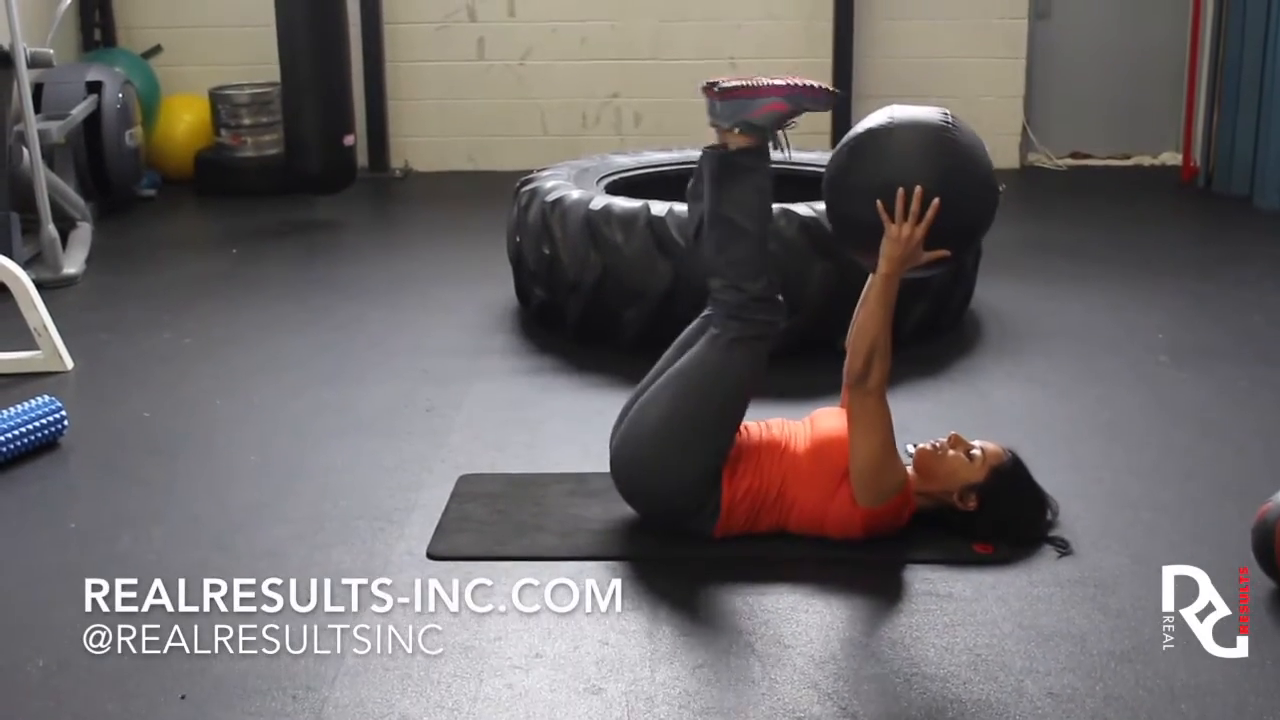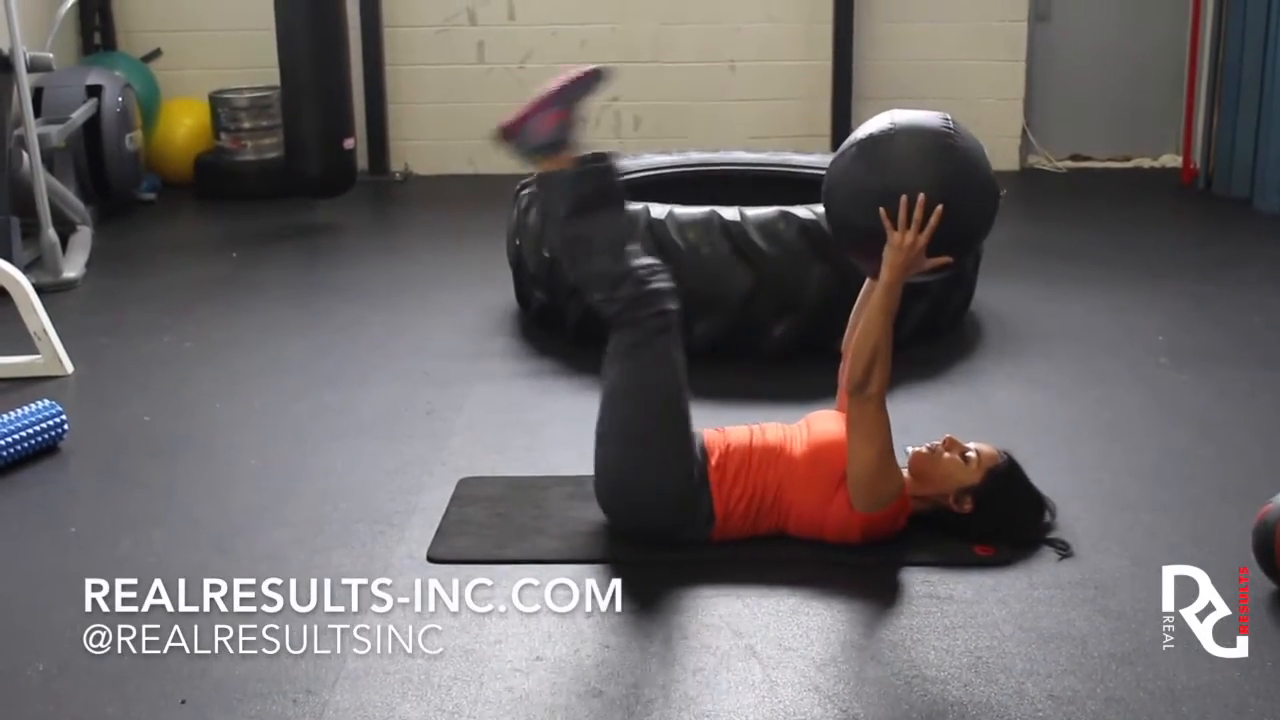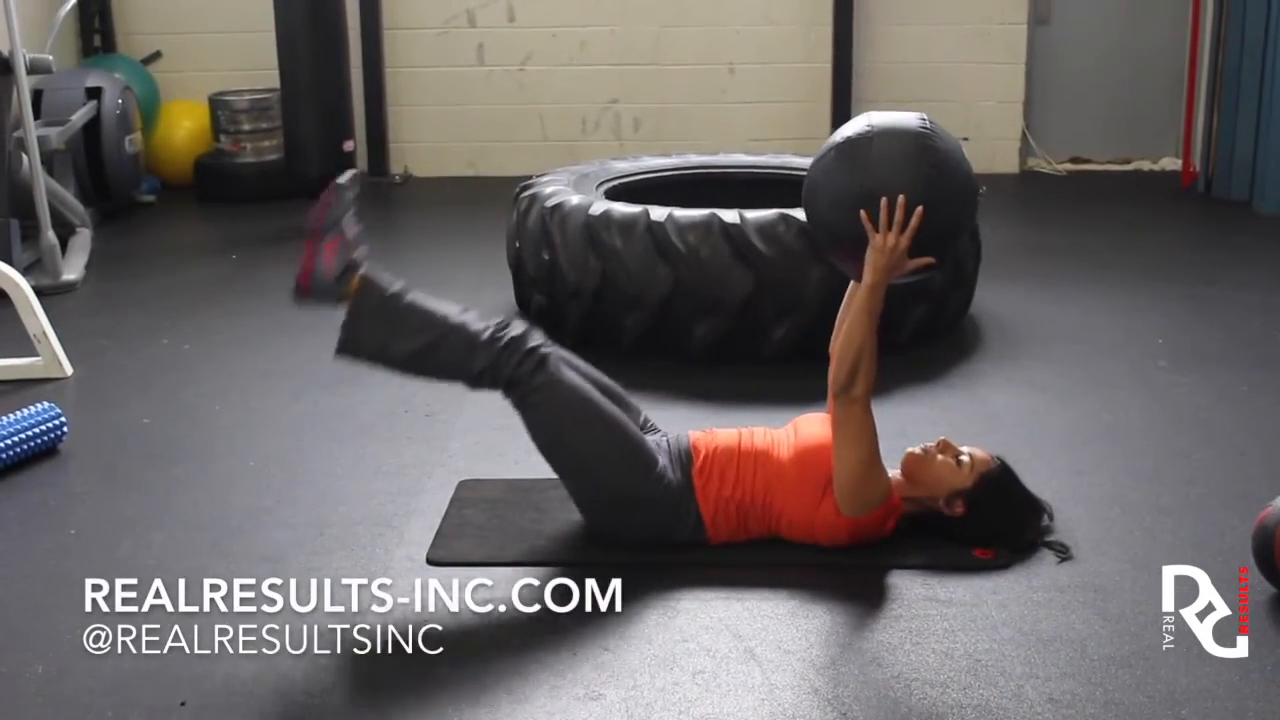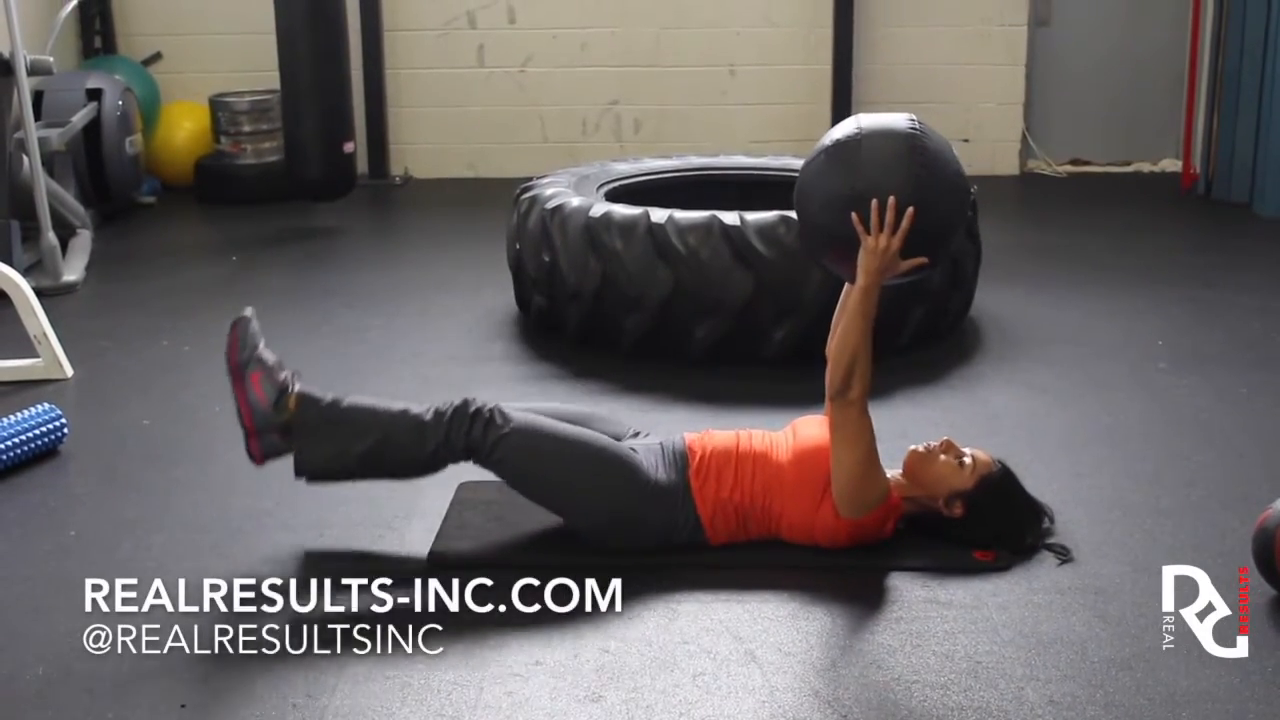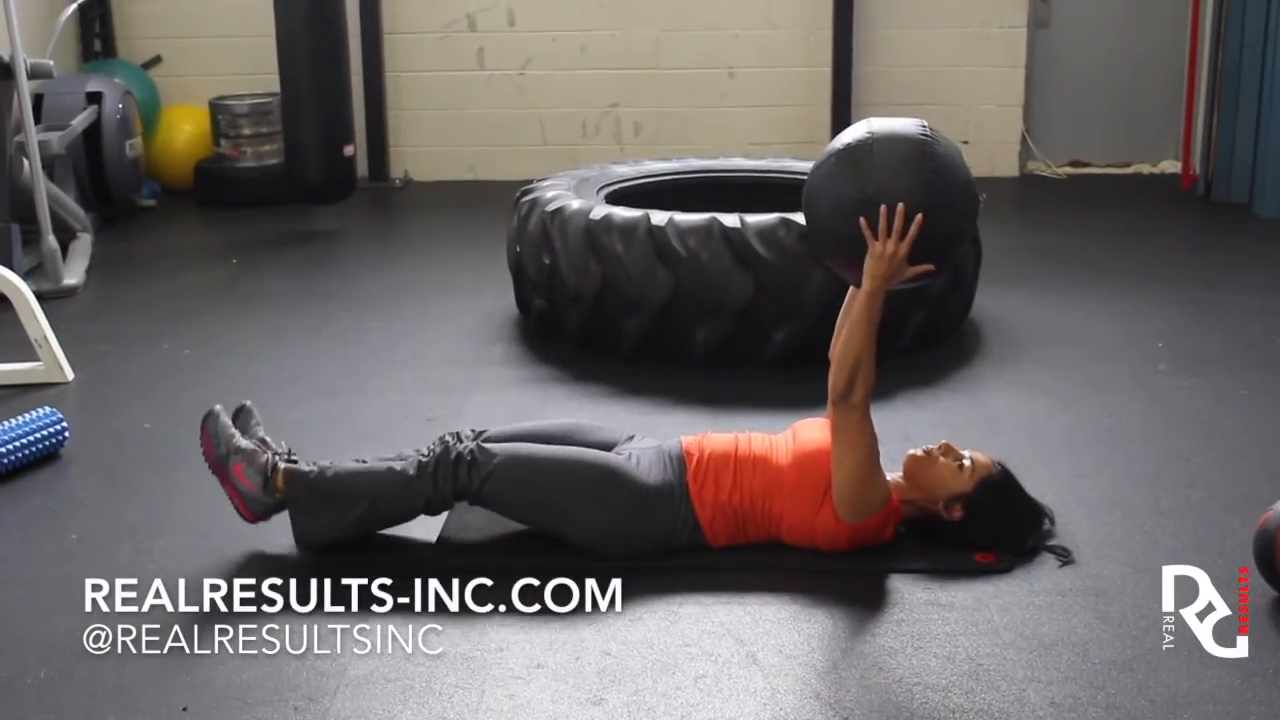
dt=0.4s
person 1, frame 1
left shoulder: (885, 500)
right shoulder: (885, 473)
left elbow: (865, 380)
right elbow: (861, 362)
left wrist: (890, 270)
right wrist: (885, 262)
left hip: (660, 471)
right hip: (658, 458)
left knee: (748, 315)
right knee: (737, 305)
left ankle: (745, 138)
right ankle: (736, 138)
person 1, frame 2
left shoulder: (883, 503)
right shoulder: (895, 484)
left elbow: (868, 384)
right elbow: (853, 358)
left wrist: (895, 274)
right wrist: (881, 268)
left hip: (657, 498)
right hip: (701, 467)
left knee: (649, 309)
right knee: (645, 312)
left ankle: (555, 161)
right ankle: (557, 162)
person 1, frame 3
left shoulder: (870, 510)
right shoulder: (875, 486)
left elbow: (847, 390)
right elbow: (847, 380)
left wrist: (876, 280)
right wrist: (869, 278)
left hip: (656, 499)
right hip: (671, 463)
left knee: (518, 356)
right knee: (530, 353)
left ankle: (349, 286)
right ankle: (356, 292)
person 1, frame 4
left shoulder: (870, 510)
right shoulder: (877, 482)
left elbow: (844, 393)
right elbow: (840, 369)
left wrist: (869, 281)
right wrist: (863, 274)
left hip: (653, 504)
right hip: (661, 462)
left knee: (473, 425)
right knee: (486, 418)
left ankle: (286, 415)
right ankle: (294, 415)
person 1, frame 5
left shoulder: (869, 513)
right shoulder: (877, 482)
left elbow: (850, 397)
right elbow: (841, 370)
left wrist: (876, 285)
right wrist: (863, 275)
left hip: (650, 508)
right hip: (658, 465)
left knee: (461, 468)
right knee: (471, 443)
left ankle: (279, 489)
right ankle: (286, 475)
